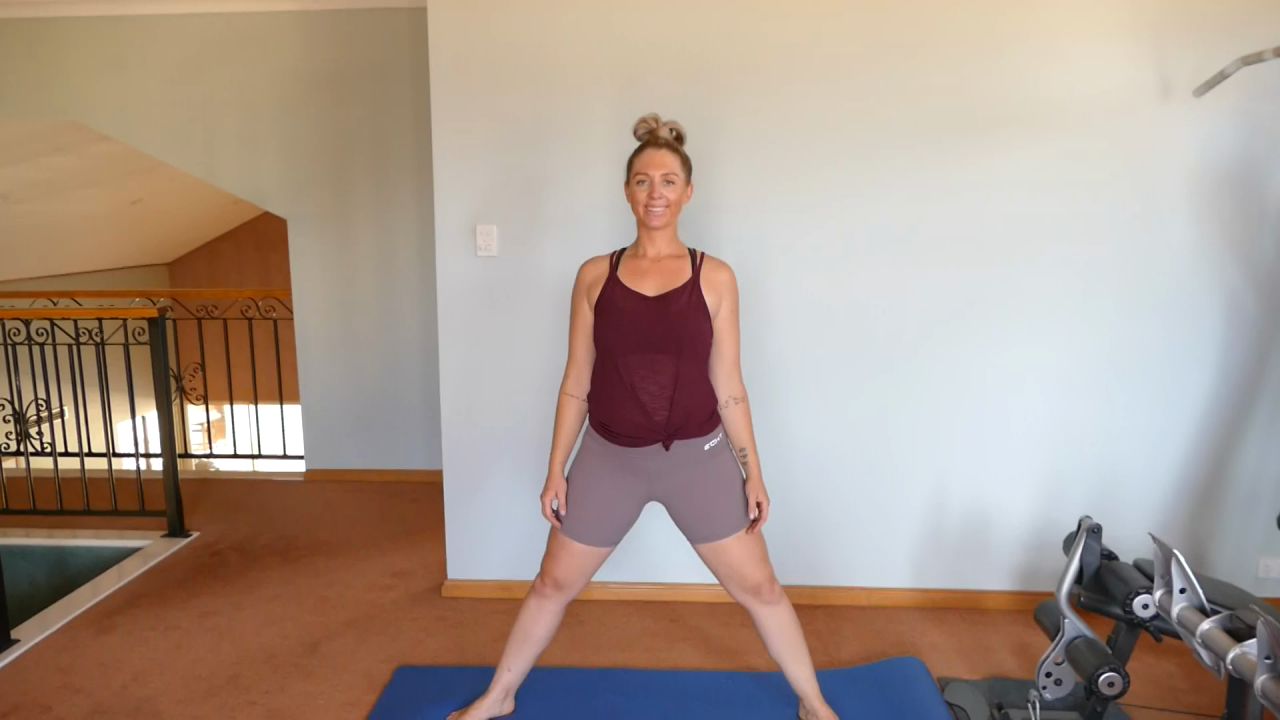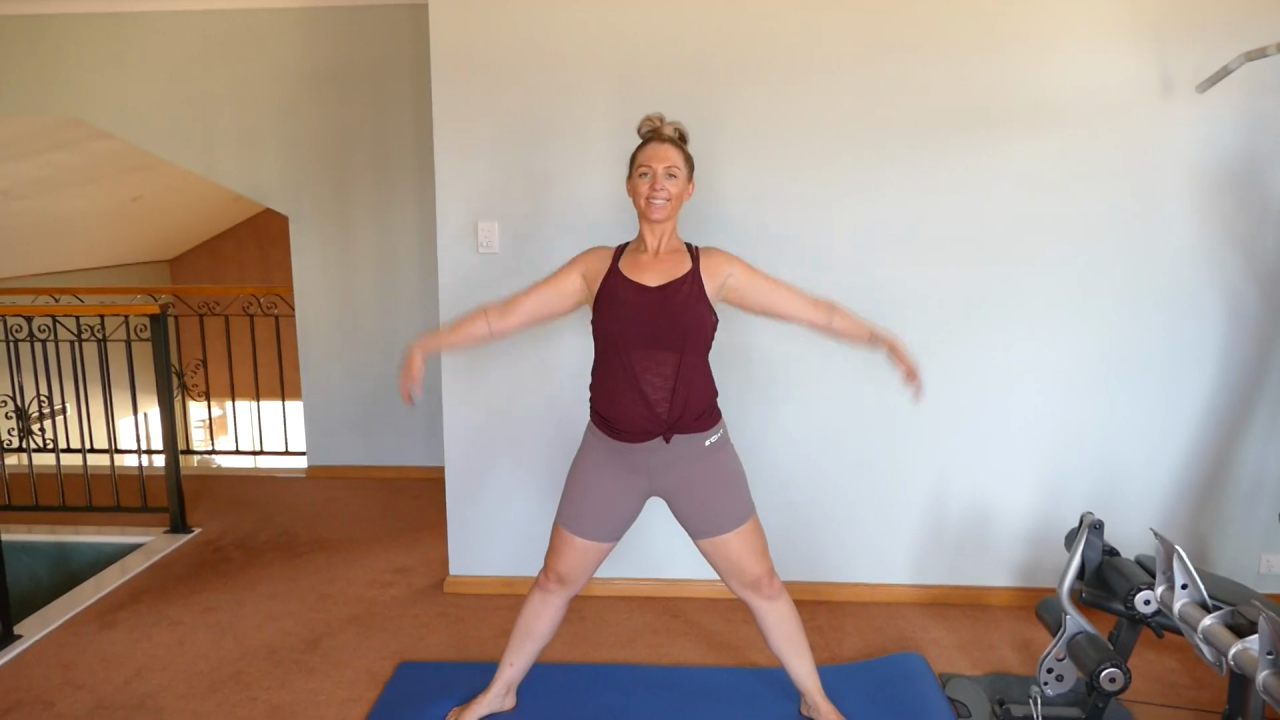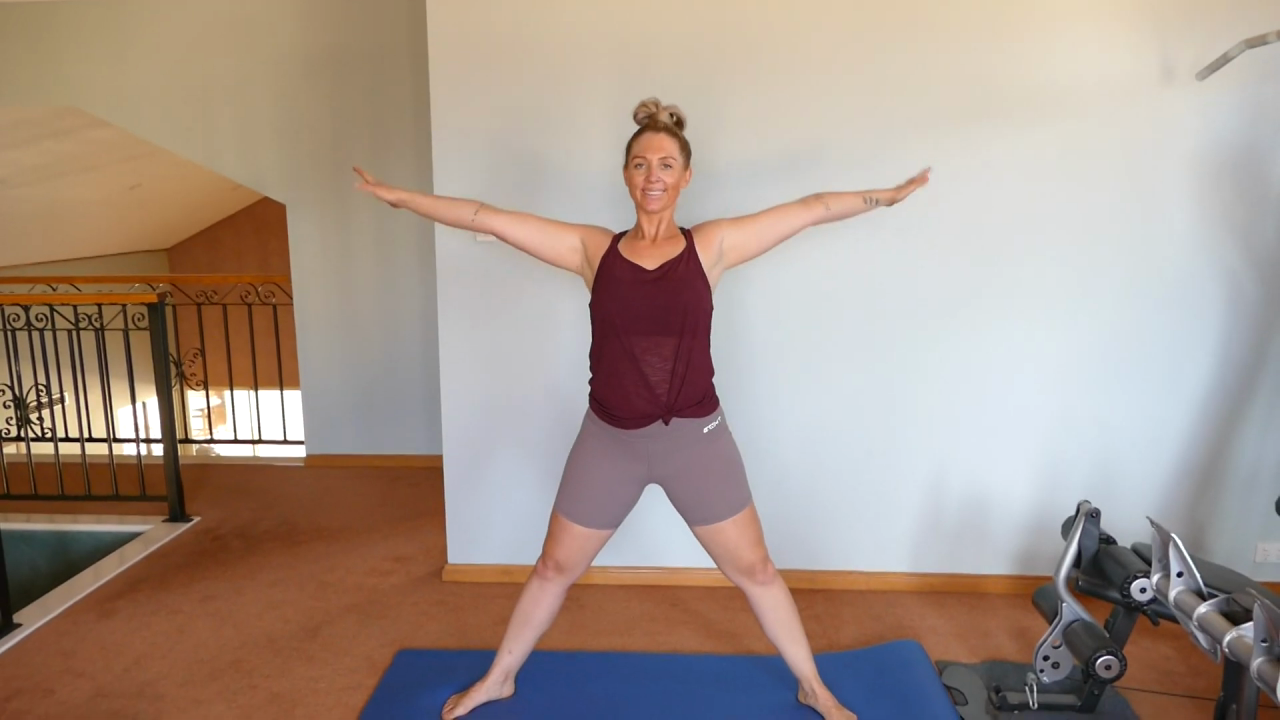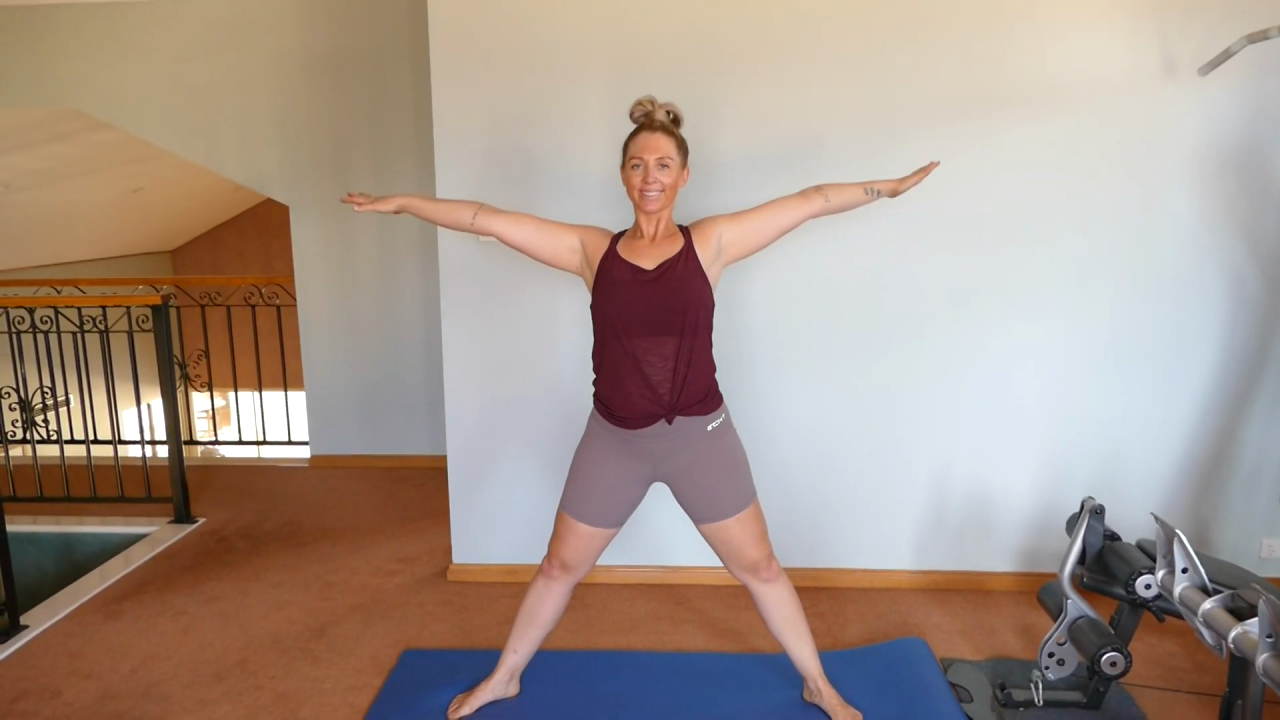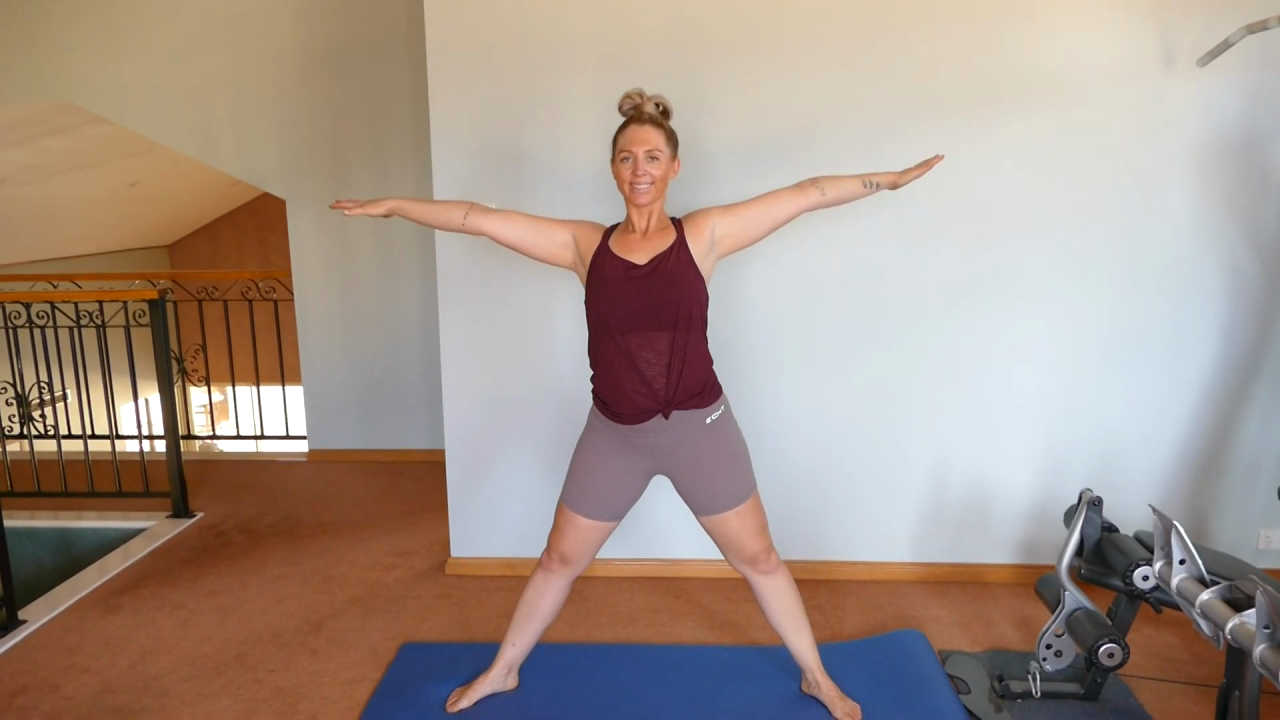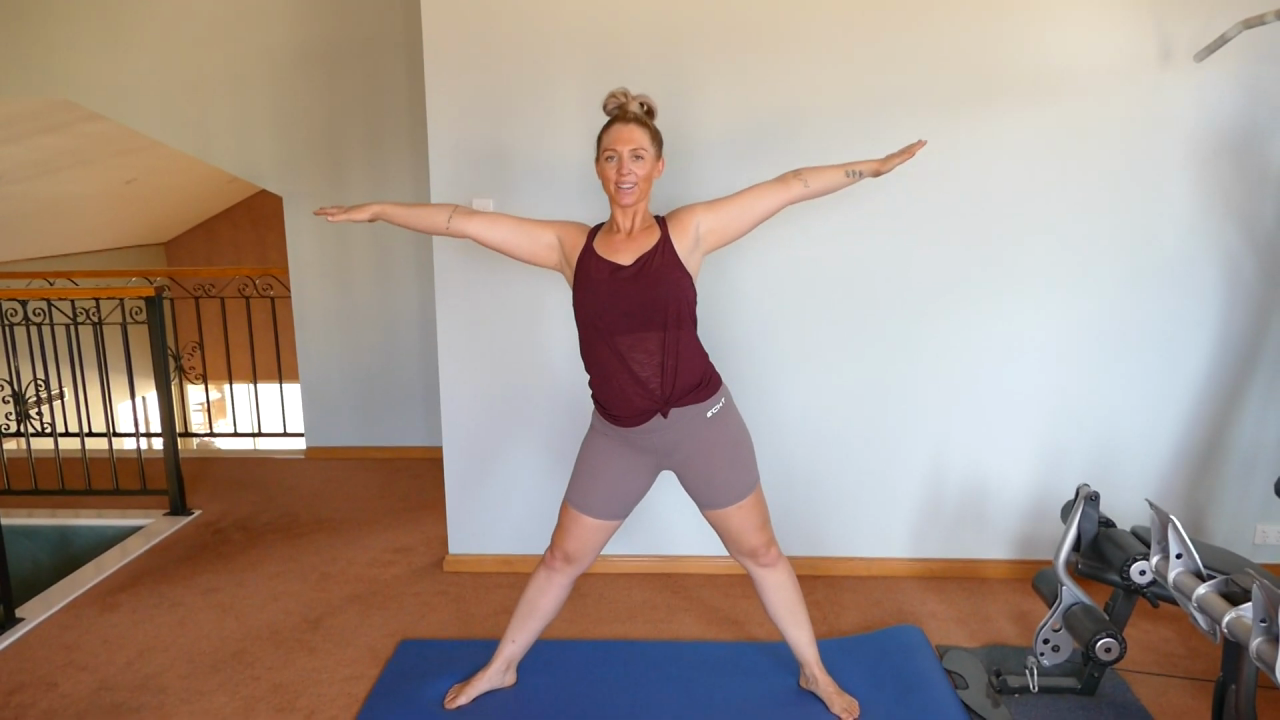
dt=0.4s
person 1, frame 1
left shoulder: (715, 277)
right shoulder: (594, 276)
left elbow: (728, 386)
right elbow: (576, 383)
left wrist: (753, 472)
right wrist: (555, 470)
left hip: (698, 458)
right hip: (609, 458)
left knee: (759, 588)
right knee: (553, 584)
person 1, frame 2
left shoulder: (714, 268)
right shoulder: (596, 266)
left elbow: (806, 308)
right elbow: (509, 314)
left wrist: (881, 340)
right wrist: (430, 343)
left hip: (697, 450)
right hip: (610, 452)
left knee: (759, 583)
right knee: (555, 580)
person 1, frame 3
left shoulder: (711, 245)
right shoulder: (592, 248)
left elbow: (811, 209)
right elbow: (489, 218)
left wrist: (884, 196)
right wrist: (401, 196)
left hip: (695, 437)
right hip: (609, 440)
left knee: (755, 570)
right knee: (554, 567)
person 1, frame 4
left shoulder: (710, 242)
right shoulder: (592, 249)
left elbow: (810, 202)
right elbow: (488, 219)
left wrist: (887, 187)
right wrist: (401, 202)
left hip: (700, 436)
right hip: (613, 439)
left knee: (759, 567)
right knee: (560, 567)
person 1, frame 5
left shoulder: (702, 235)
right shoulder: (584, 243)
left elbow: (805, 194)
right elbow: (480, 218)
left wrist: (887, 179)
right wrist: (390, 206)
left hip: (699, 429)
right hip: (613, 435)
left knee: (758, 558)
right knee: (559, 559)
person 1, frame 6
left shoulder: (687, 231)
right shoulder: (570, 245)
left elbow: (788, 187)
right elbow: (463, 222)
left wrist: (872, 166)
right wrist: (375, 211)
left hip: (701, 422)
right hip: (617, 435)
left knee: (760, 551)
right knee: (563, 557)
right ankle: (501, 668)
